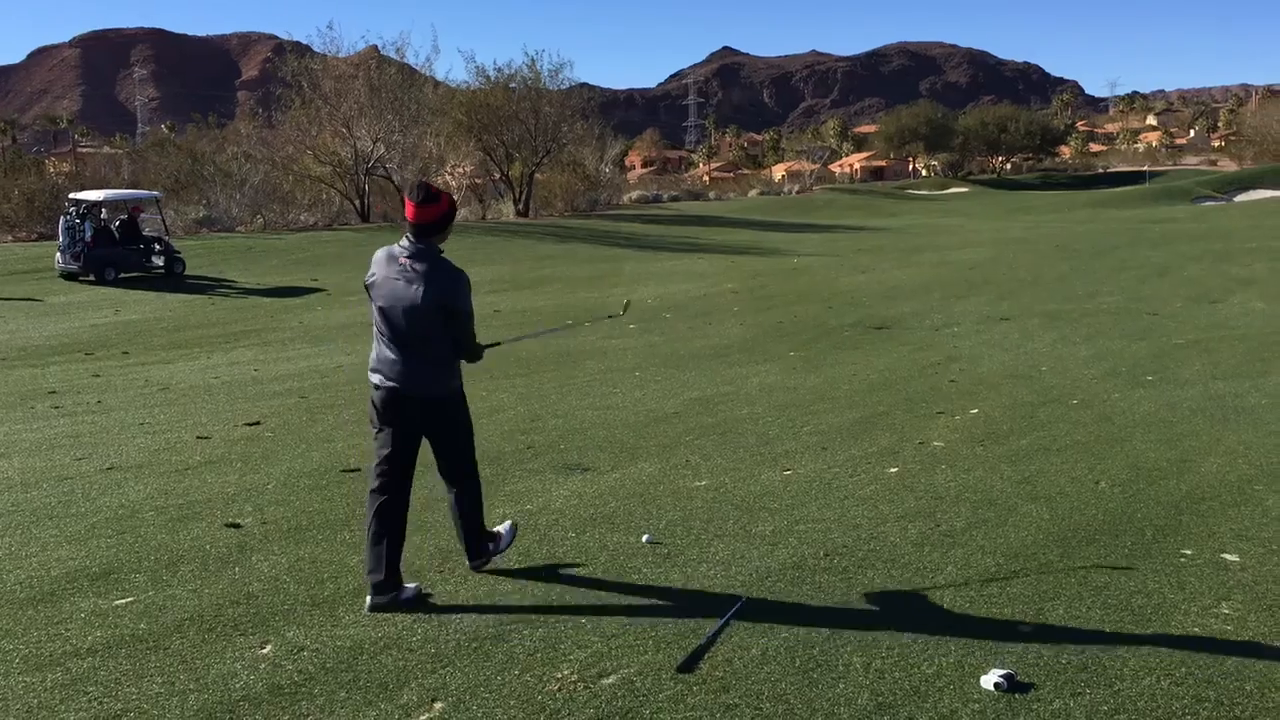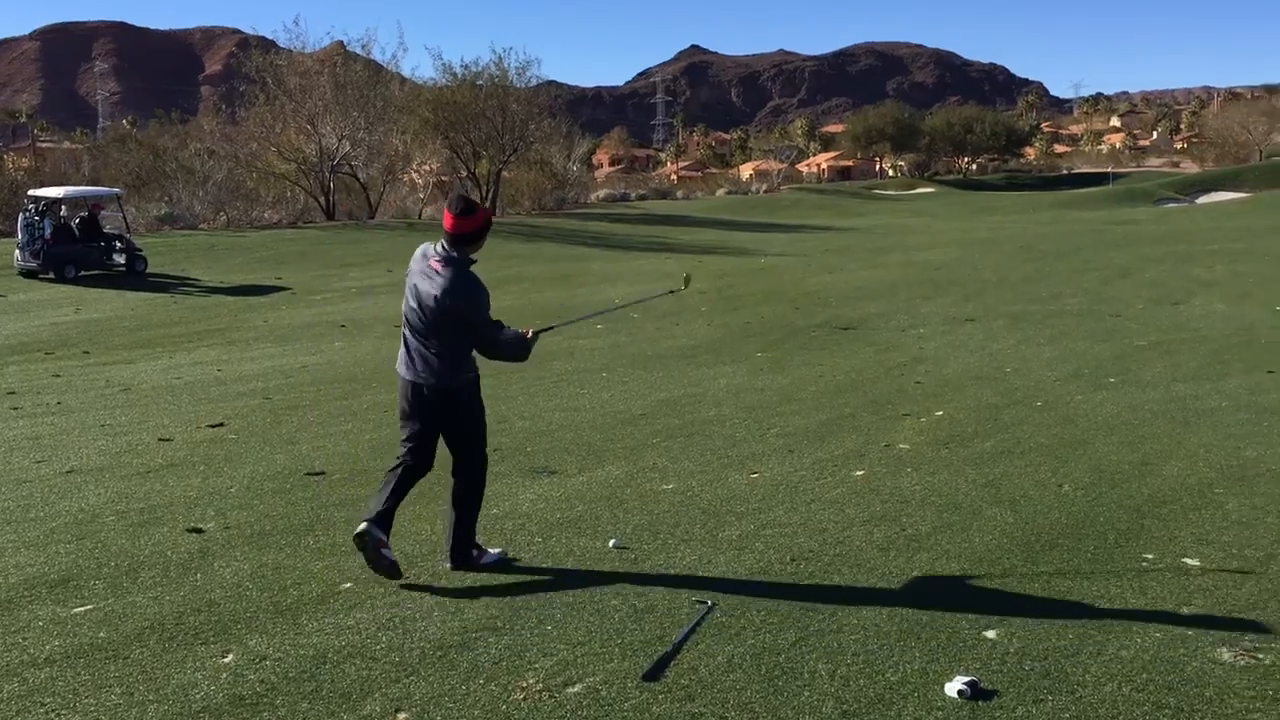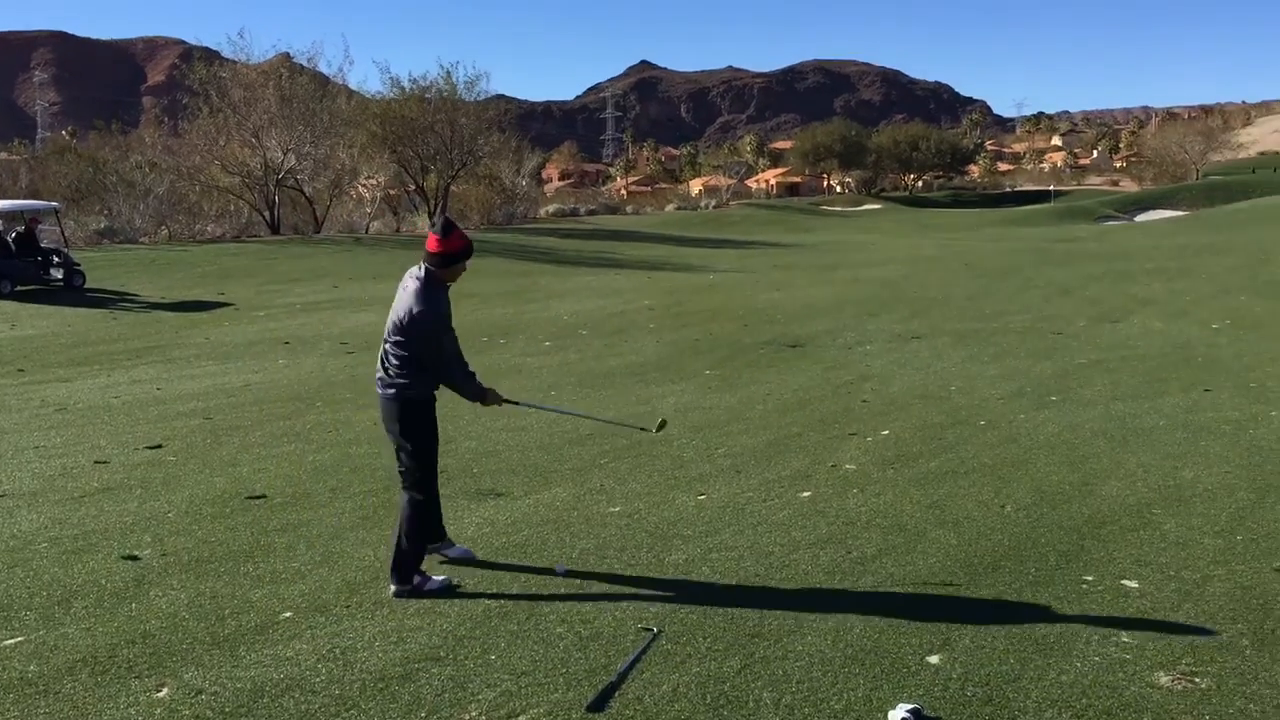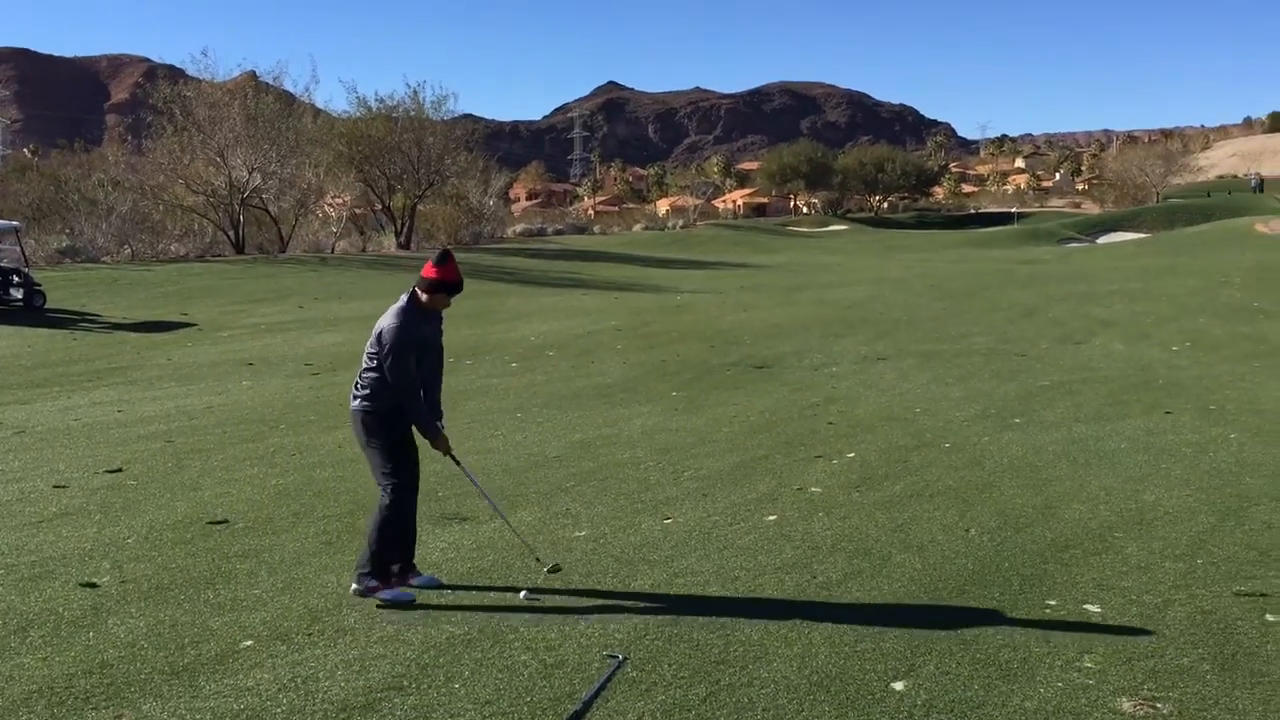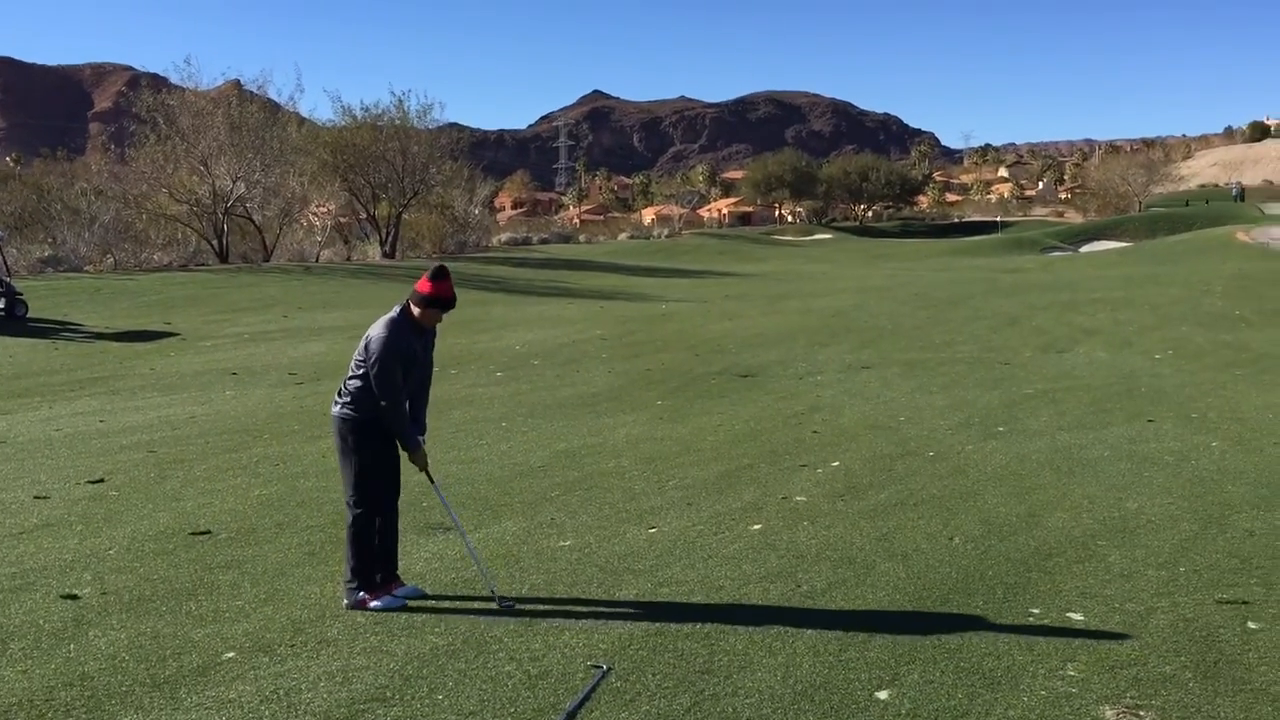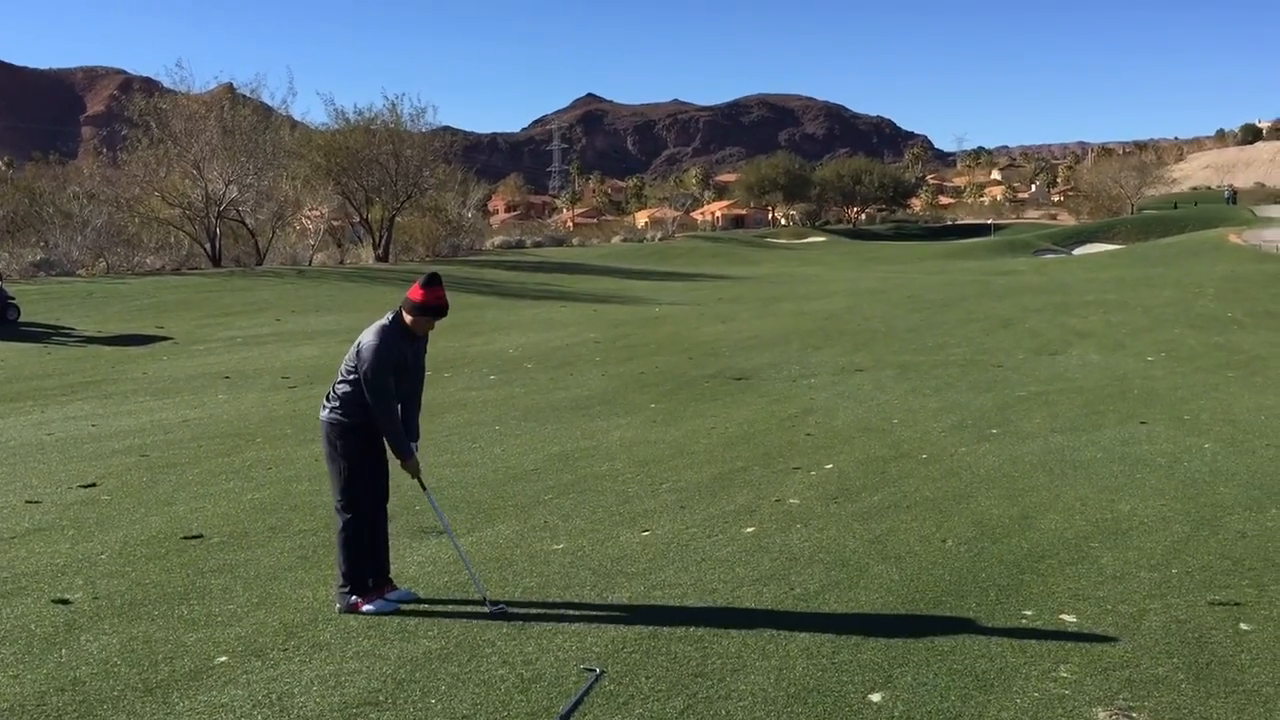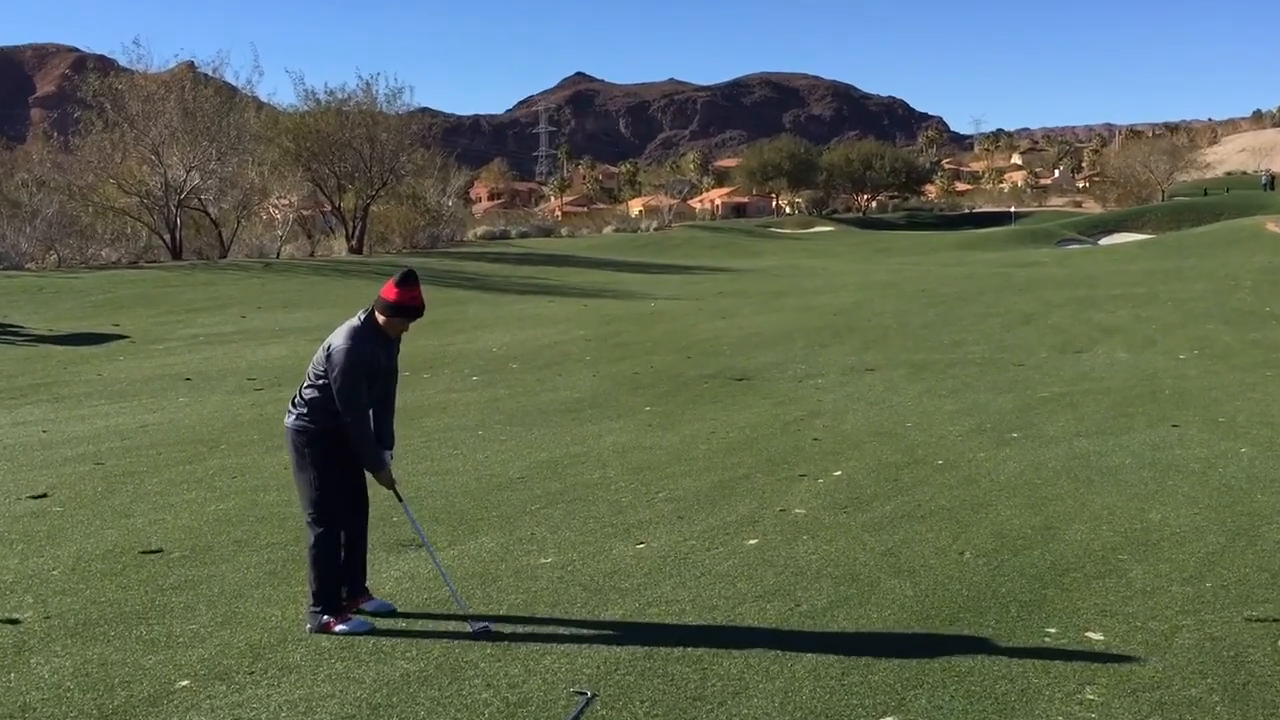
dt=0.4s
person 1, frame 1
left shoulder: (379, 262)
right shoulder: (451, 278)
right elbow: (465, 343)
right wrist: (473, 351)
left hip: (387, 390)
right hip: (438, 393)
left knee: (387, 485)
right knee: (460, 474)
left ankle: (383, 585)
right ankle: (480, 548)
person 1, frame 2
left shoulder: (421, 256)
right shoulder: (467, 287)
right elbow: (488, 343)
left wrist: (511, 334)
right wrist: (523, 345)
left hip: (412, 380)
right hip: (453, 387)
left knee: (412, 457)
right knee: (469, 466)
left ankle: (375, 524)
right ankle: (462, 551)
person 1, frame 3
left shoulder: (418, 277)
right shoulder: (425, 306)
left elbow: (446, 348)
right elbow: (442, 364)
left wrist: (472, 384)
right wrist: (478, 393)
left hip: (397, 392)
right hip: (407, 398)
left knee: (419, 472)
right knee: (418, 482)
left ankle: (434, 539)
right ankle: (405, 576)
person 1, frame 4
left shoulder: (430, 315)
right shoulder: (398, 325)
left elbow: (431, 373)
right elbow: (405, 387)
left wrist: (435, 422)
right wrist: (431, 432)
left hip: (395, 411)
right hip: (374, 412)
left knee: (407, 487)
right knee: (395, 490)
left ankle: (401, 567)
right ankle: (368, 575)
person 1, frame 5
left shoulder: (424, 330)
right shoulder: (386, 336)
left elbow: (419, 386)
right elbow: (390, 399)
left wrist: (417, 436)
right wrist: (411, 446)
left hip: (380, 421)
right hip: (356, 421)
left knee: (387, 501)
right knee: (364, 504)
left ankle: (385, 578)
right ankle: (358, 589)
person 1, frame 6
left shoulder: (416, 337)
right shoulder: (378, 343)
left elbow: (411, 392)
right elbow: (383, 405)
left wrist: (411, 443)
right wrist: (404, 453)
left hip: (368, 425)
right hip: (344, 425)
left knee: (376, 505)
right knee: (353, 508)
left ankle: (378, 582)
right ankle: (351, 592)
person 1, frame 7
left shoulder: (387, 337)
right shoulder: (350, 346)
left elbow: (384, 396)
right elbow: (354, 413)
left wrist: (385, 451)
right wrist: (376, 466)
left hip: (339, 430)
right hip: (312, 432)
left knee: (355, 510)
right knee: (326, 520)
left ankle: (353, 593)
right ankle: (324, 611)
